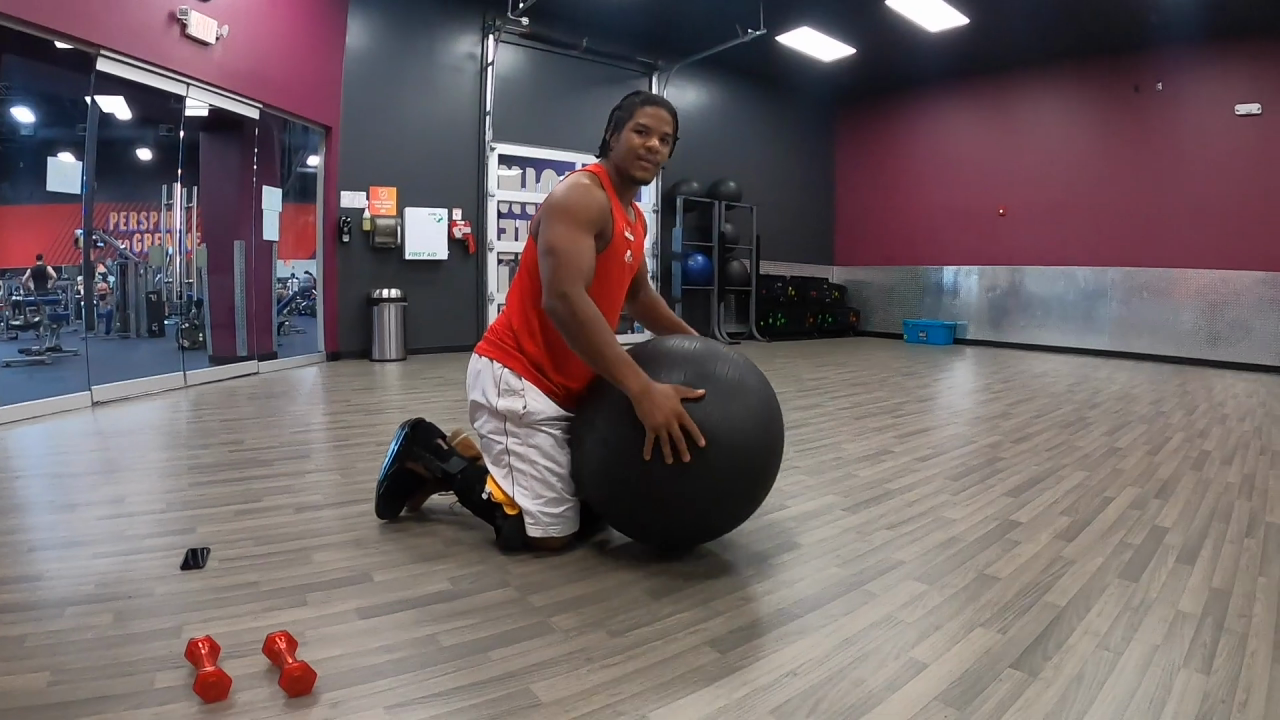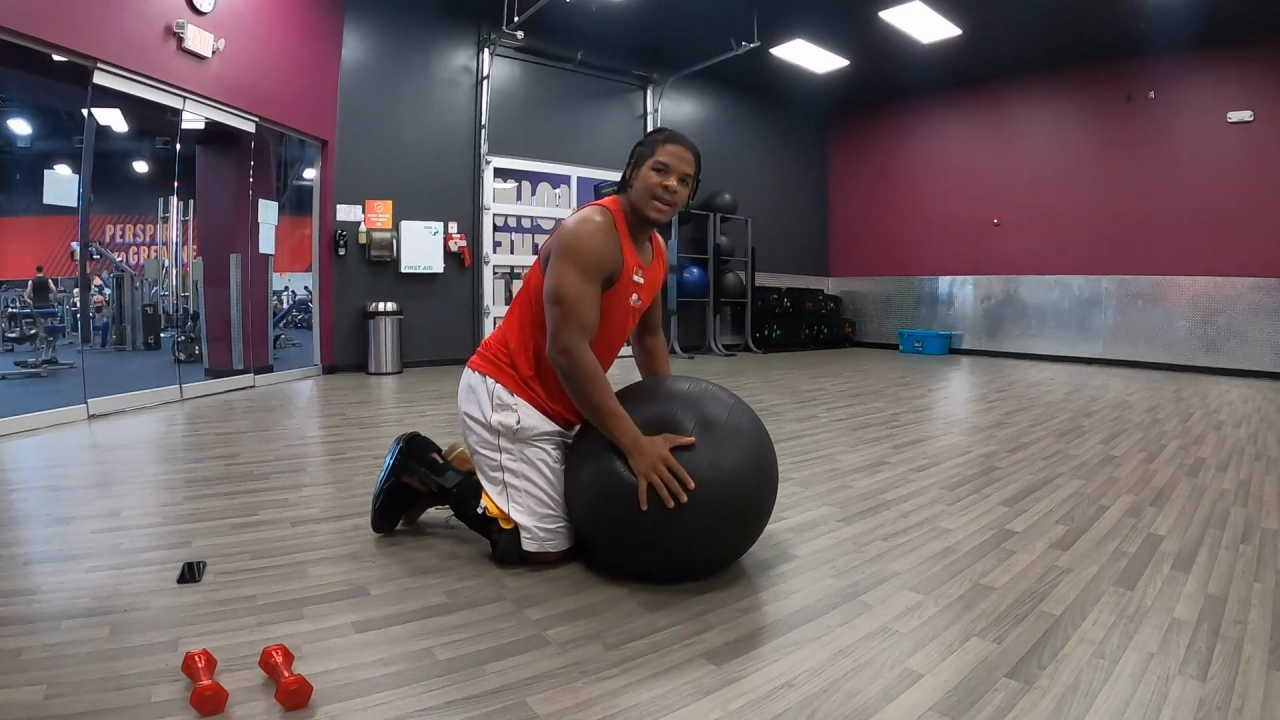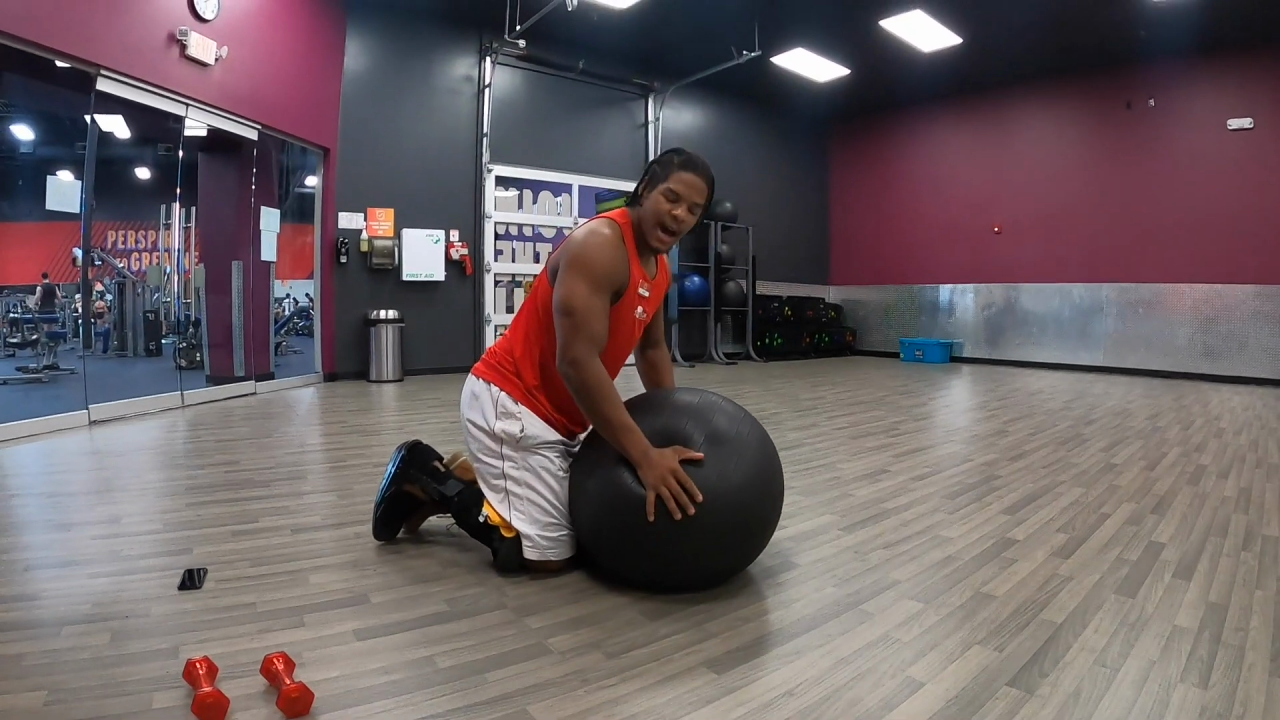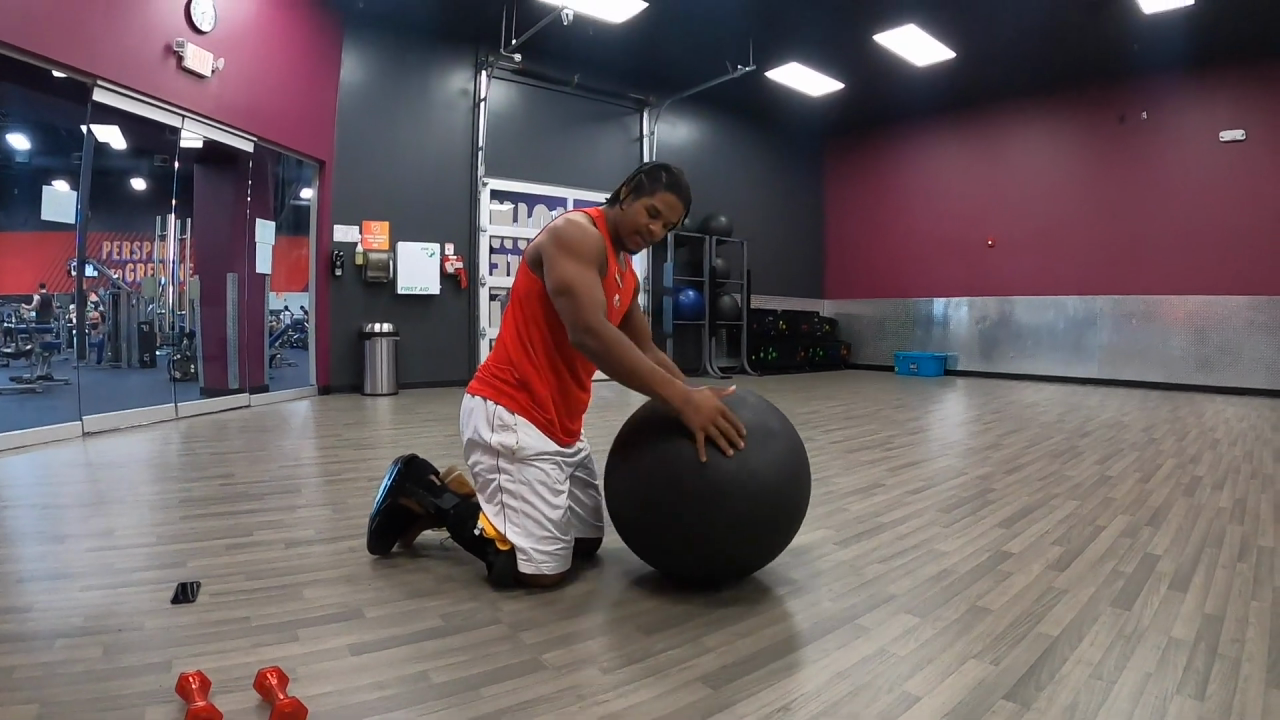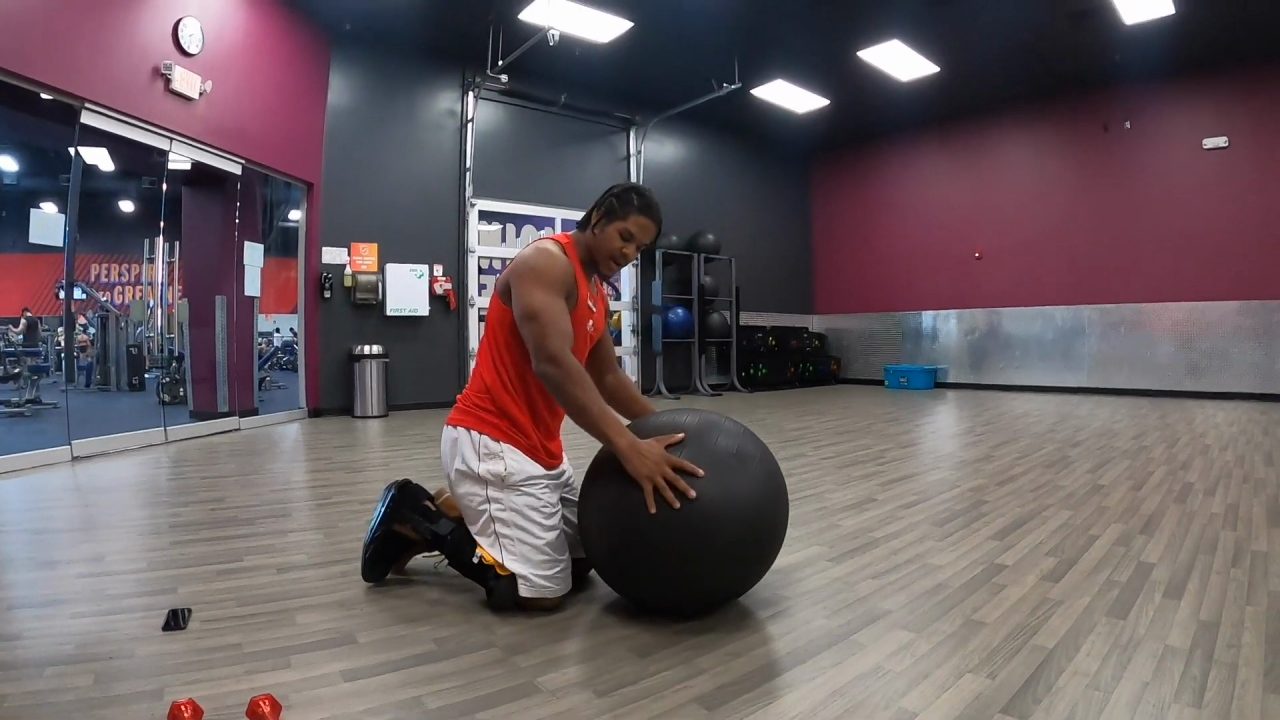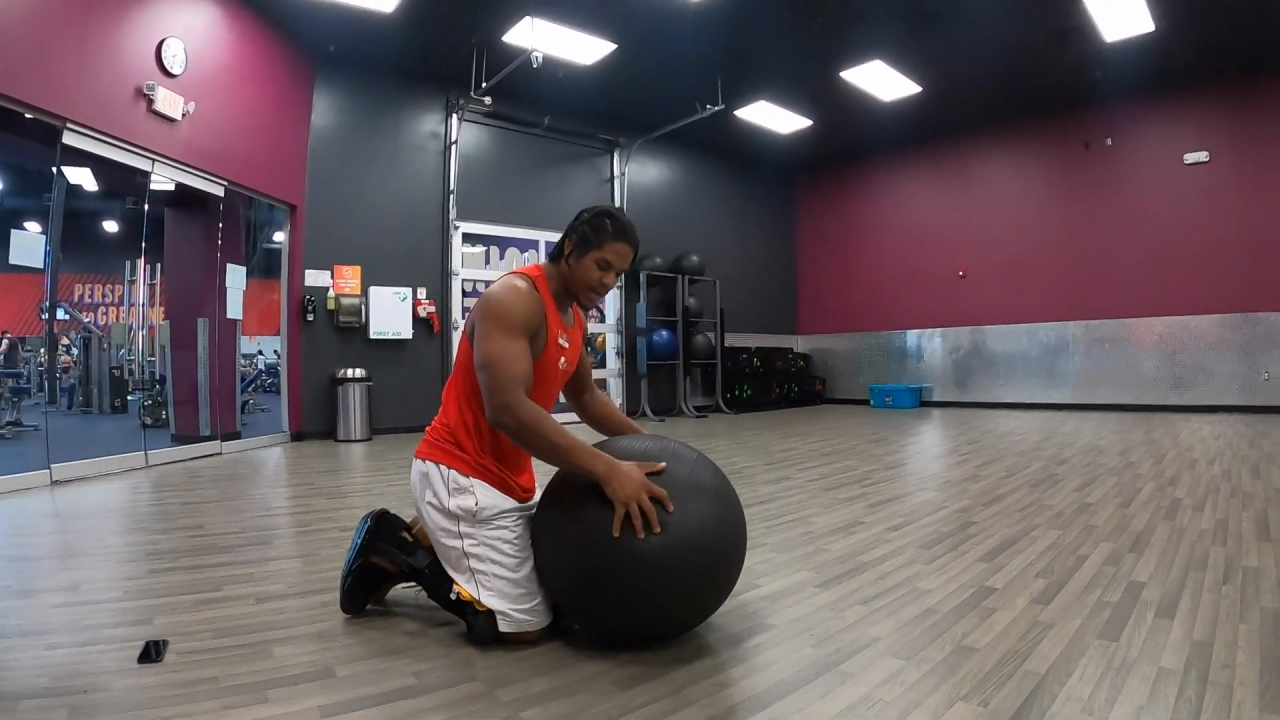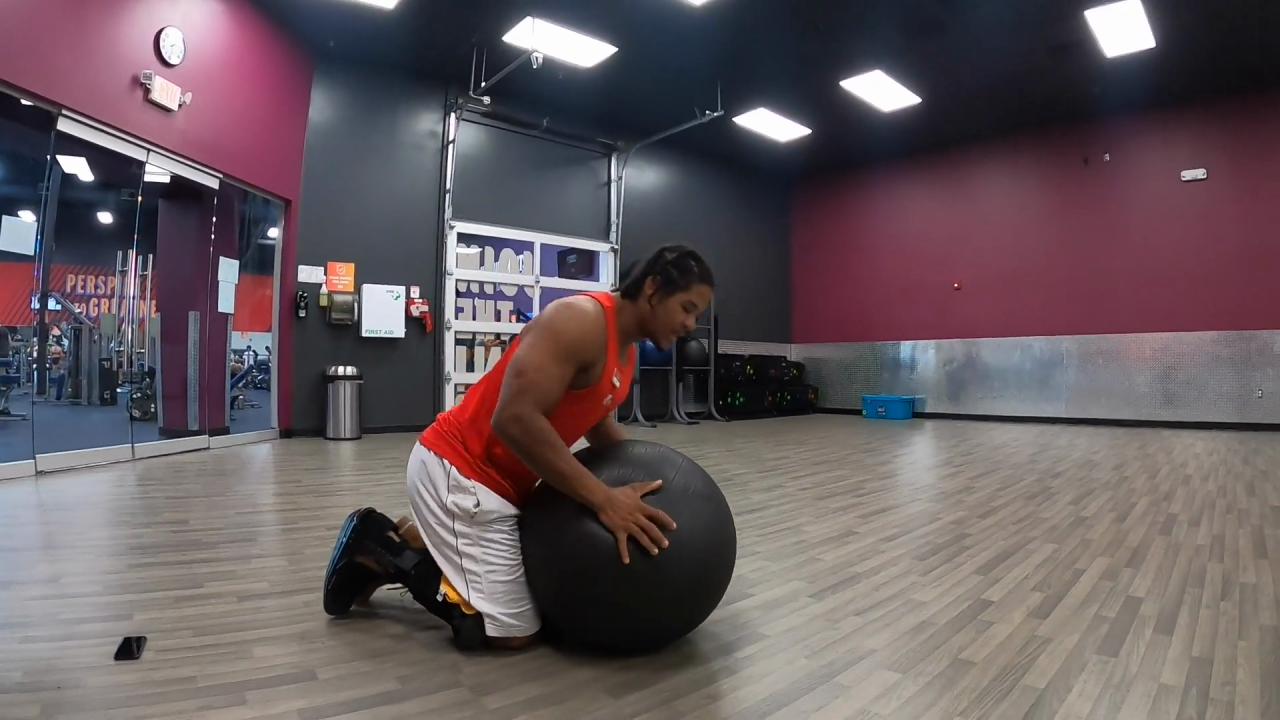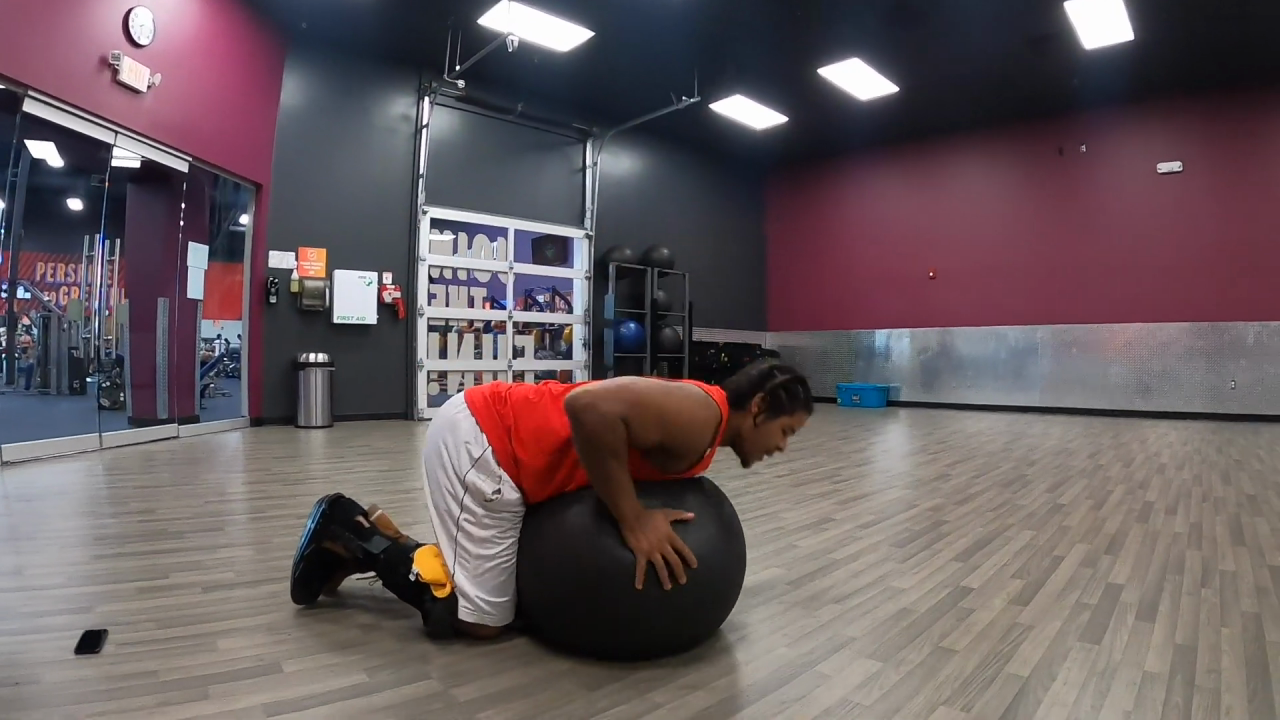
dt=0.4s
person 1, frame 1
left shoulder: (633, 217)
right shoulder: (580, 196)
left elbow: (638, 295)
right elbow: (564, 300)
left wrist: (691, 340)
right wrist: (643, 392)
left hip: (564, 385)
right hip: (517, 377)
left knee: (594, 510)
right knee: (551, 531)
left ankle: (464, 457)
right ankle: (434, 458)
person 1, frame 2
left shoulder: (656, 254)
right shoulder: (591, 232)
left elbow: (648, 336)
right elbow: (566, 349)
right wrist: (634, 443)
left hip: (556, 402)
right hip: (509, 392)
right knee: (545, 546)
left ankle: (461, 467)
right ankle: (428, 471)
person 1, frame 3
left shoulder: (659, 267)
right shoulder: (599, 244)
left elbow: (652, 348)
right elbow: (576, 361)
right wrist: (645, 456)
left hip: (558, 411)
right hip: (511, 401)
right knee: (547, 554)
left ankle: (466, 477)
right ankle: (431, 479)
person 1, frame 4
left shoulder: (624, 270)
right shoulder: (576, 232)
left elbow: (645, 352)
right elbow: (590, 334)
left wrist: (699, 399)
right wrist: (683, 399)
left hip: (559, 422)
right hip: (511, 413)
left knee: (586, 542)
right knee: (542, 568)
left ankle: (462, 493)
right ankle: (426, 493)
person 1, frame 5
left shoulder: (596, 292)
right shoulder: (545, 261)
left elbow: (608, 376)
right elbow: (552, 363)
right wrist: (627, 446)
left hip: (538, 445)
right hip: (492, 441)
left knee: (578, 563)
right knee: (542, 591)
left ankle: (451, 514)
right ankle: (420, 520)
person 1, frame 6
left shoulder: (575, 317)
right shoulder: (514, 298)
left elbow: (585, 396)
right elbow: (507, 409)
right wrist: (607, 470)
left hip: (510, 479)
right hip: (463, 475)
right knee: (525, 623)
left ankle: (427, 543)
right ankle: (398, 551)
person 1, frame 7
left shoulder: (625, 349)
right shoulder: (581, 319)
left elbow: (598, 427)
right elbow: (515, 420)
left wrist: (653, 480)
right wrist: (603, 499)
left hip: (500, 478)
right hip: (459, 471)
right knee: (512, 630)
left ankle: (414, 543)
right ankle: (384, 552)
person 1, frame 8
left shoulder: (698, 416)
right shoulder: (699, 414)
right elbow: (590, 406)
right wrist: (634, 521)
left hip: (485, 432)
right hip: (480, 441)
right knee: (481, 618)
left ankle: (381, 535)
right ankle: (354, 538)
